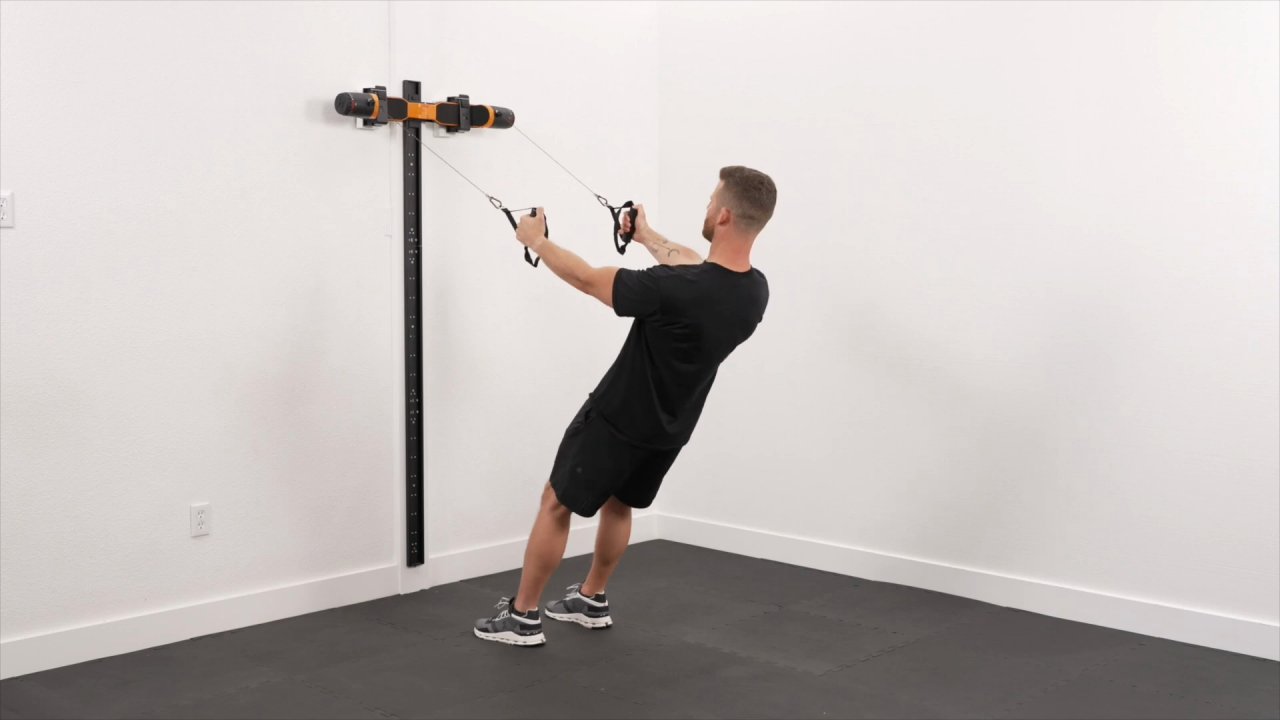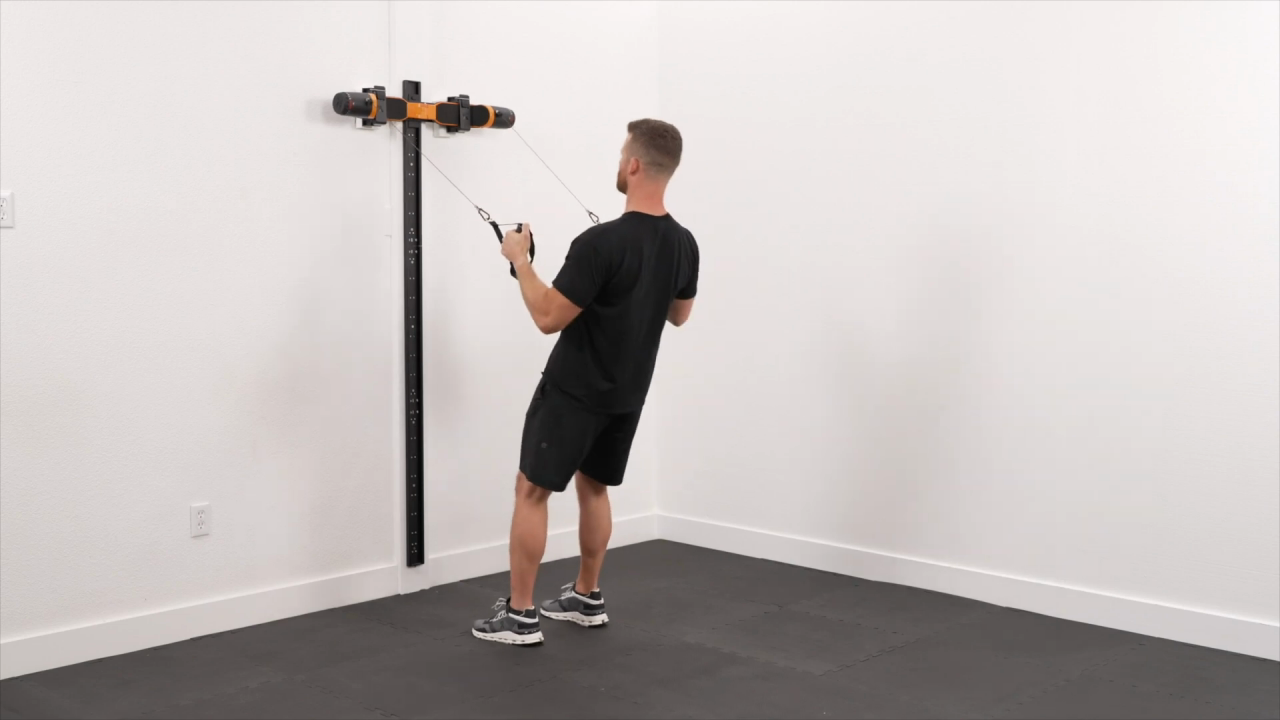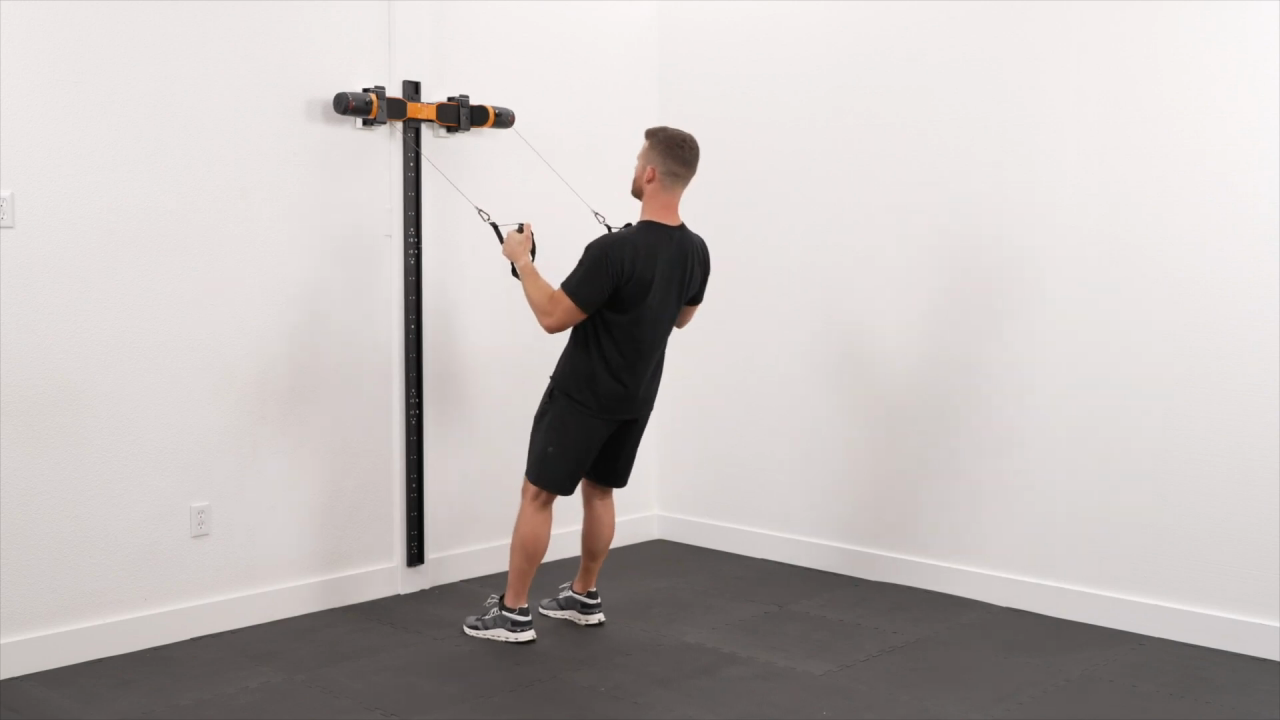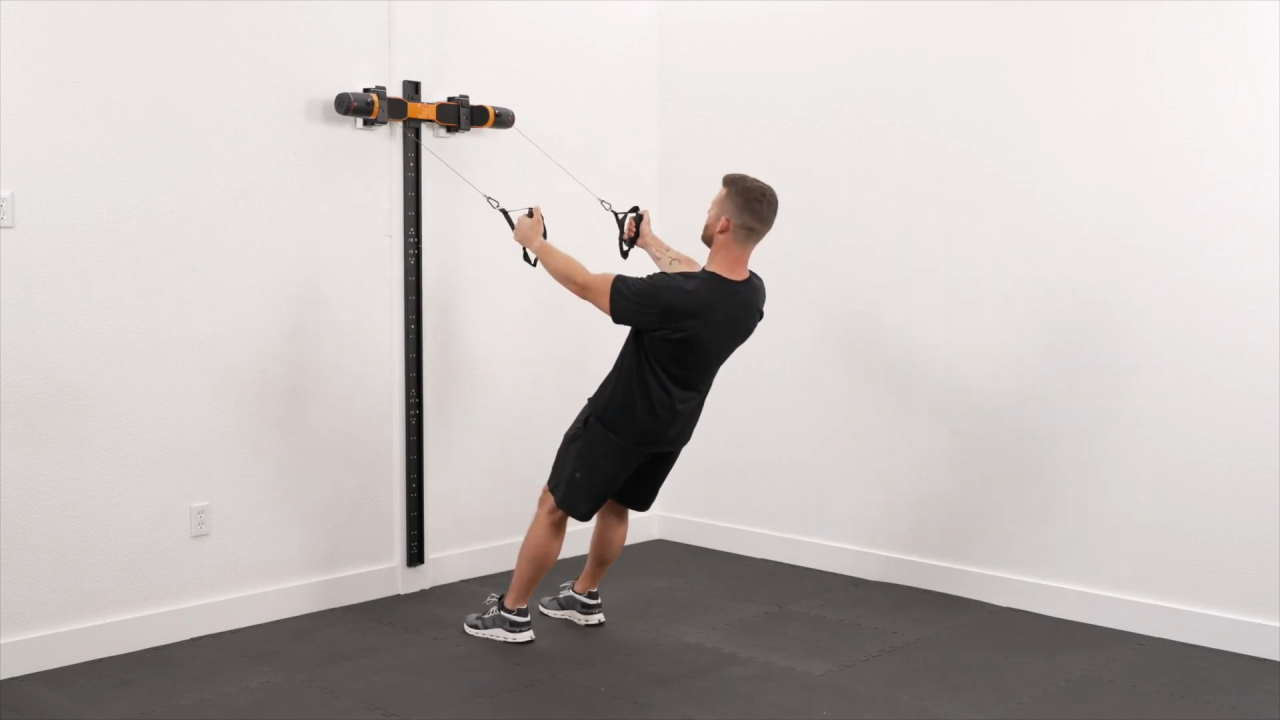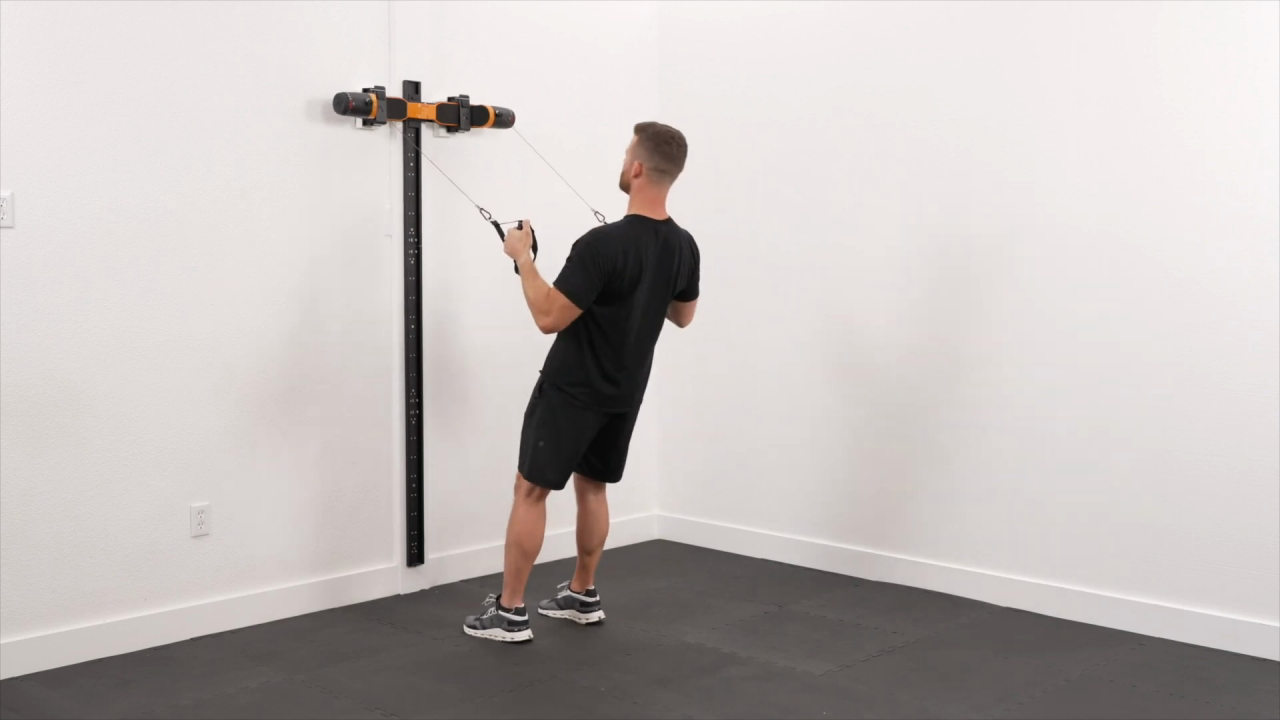
dt=1s
person 1, frame 1
left shoulder: (672, 290)
right shoulder: (755, 291)
left elbow: (588, 279)
left wrist: (535, 239)
right wrist: (645, 234)
left hip: (619, 417)
right hip: (669, 425)
left knee: (556, 504)
right knee: (616, 502)
left ankle: (522, 615)
right ankle: (591, 600)
person 1, frame 2
left shoulder: (602, 241)
right shoulder: (684, 244)
left elbow: (548, 317)
right elbow: (678, 314)
left wrist: (518, 258)
left hip: (573, 391)
right hip: (626, 393)
left knee: (531, 491)
right knee: (593, 488)
left ankle: (519, 614)
right ankle: (586, 597)
person 1, frame 3
left shoulder: (615, 250)
right shoulder: (695, 251)
left elbow: (553, 317)
left wrist: (521, 258)
left hip: (583, 396)
right hip: (635, 396)
left knee: (538, 494)
right knee: (598, 491)
left ankle: (512, 612)
right ankle: (583, 596)
person 1, frame 4
left shoulder: (673, 298)
right shoulder: (752, 294)
left elbow: (587, 285)
left wrist: (534, 240)
right wrist: (649, 241)
left hip: (620, 421)
right hip: (671, 428)
left knee: (554, 508)
right knee: (614, 505)
left ankle: (511, 612)
right ankle: (584, 596)
person 1, frame 5
left shoulder: (603, 244)
right shoulder: (684, 246)
left elbow: (548, 317)
right elbow: (683, 316)
left wrist: (522, 256)
left hip: (572, 389)
right hip: (624, 391)
left knee: (530, 490)
right knee: (591, 486)
left ankle: (509, 611)
right ankle: (582, 595)
